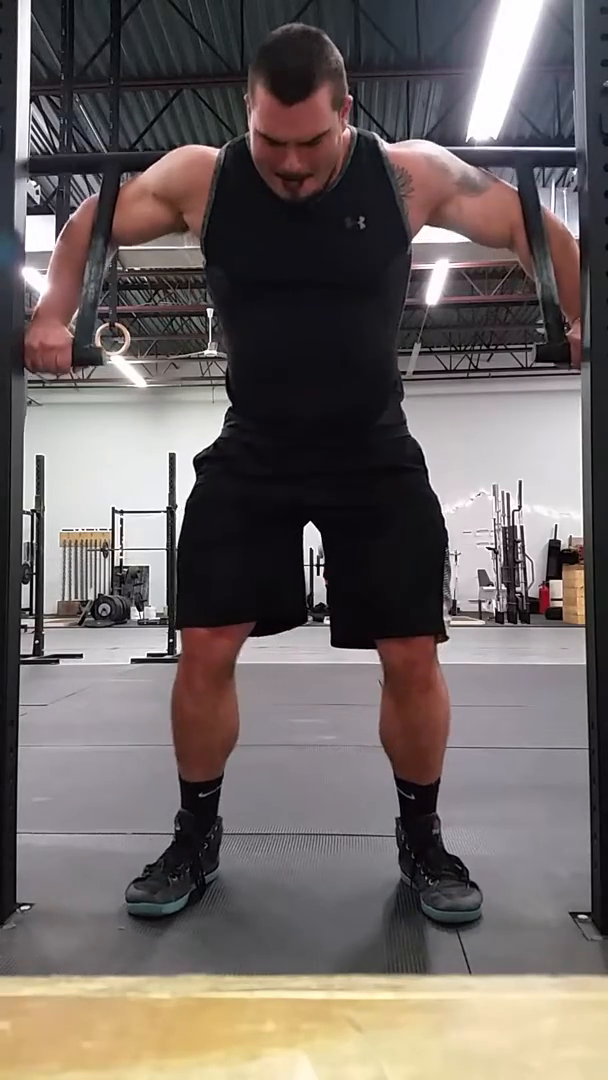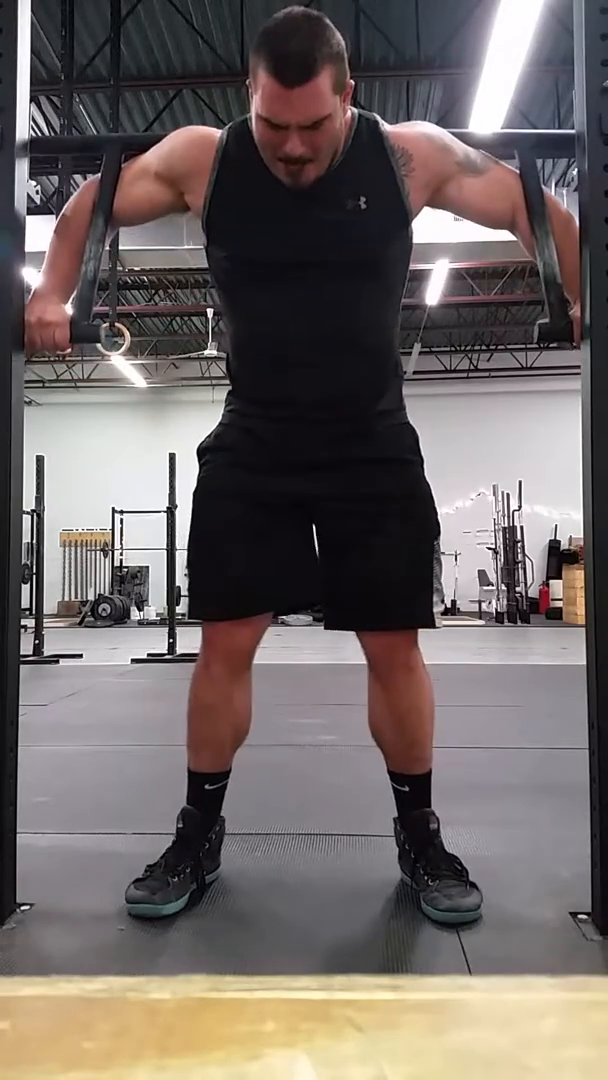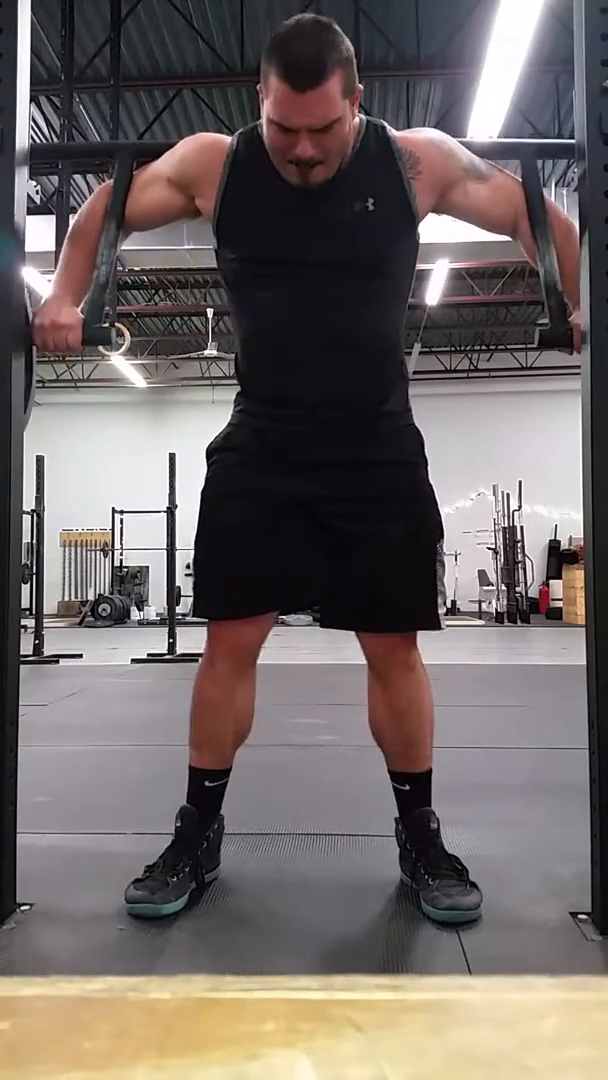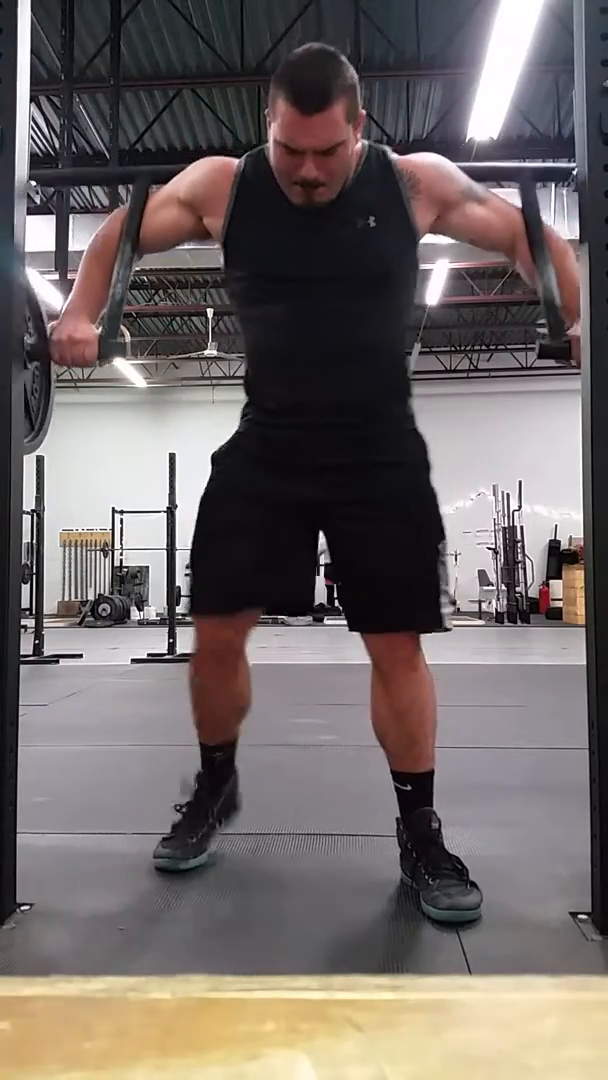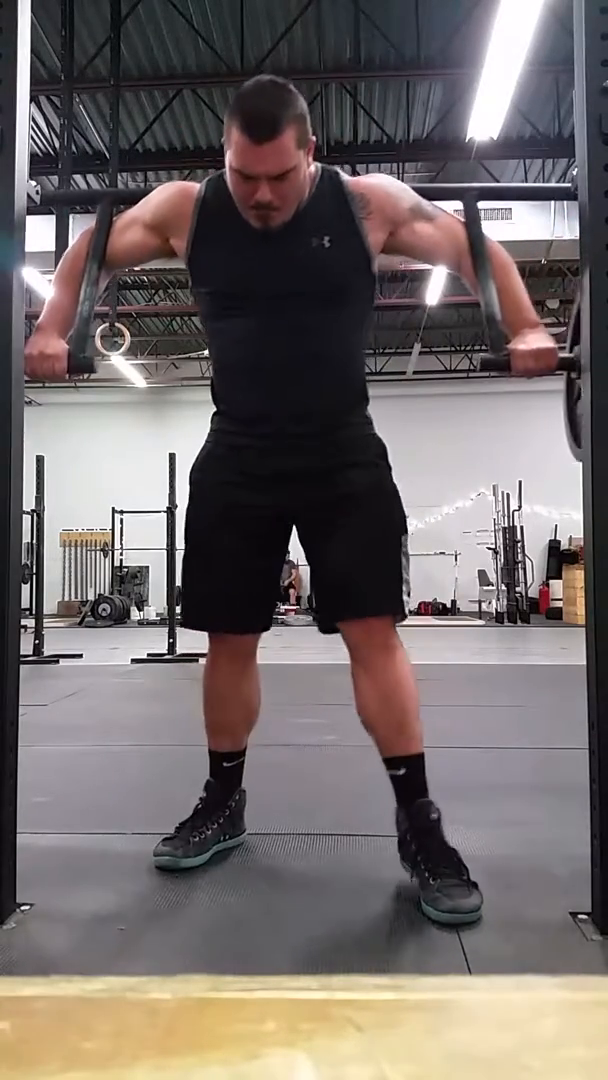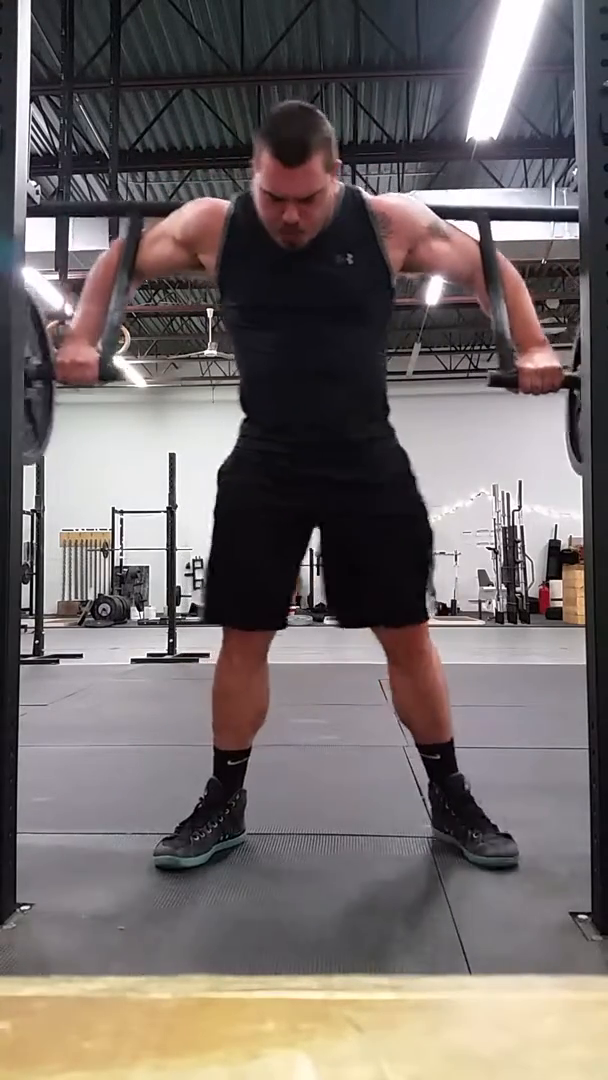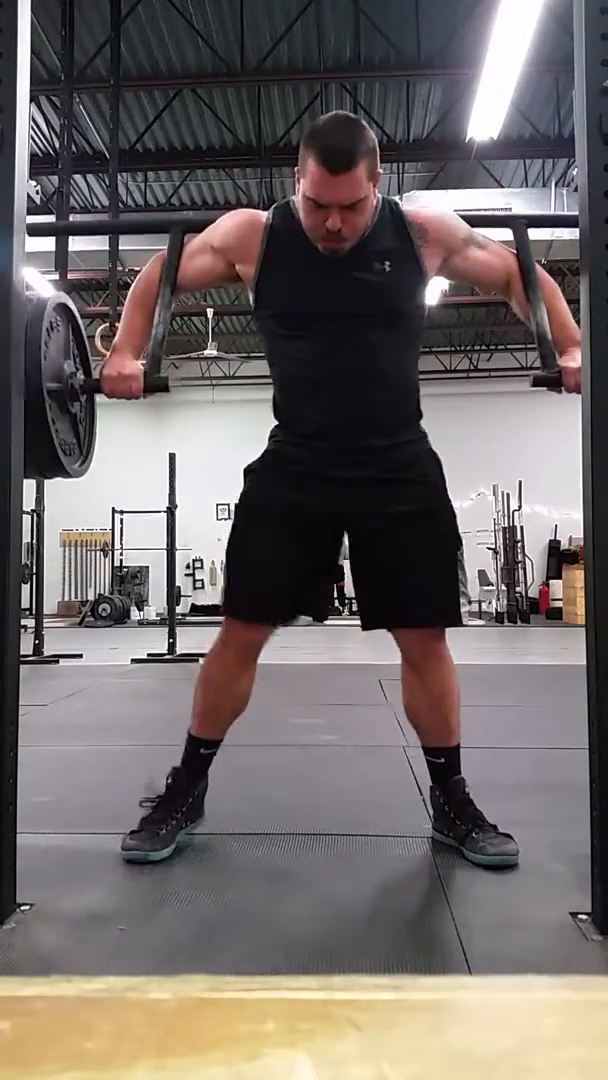
dt=0.4s
person 1, frame 1
left shoulder: (410, 175)
right shoulder: (200, 178)
left elbow: (536, 230)
right elbow: (89, 225)
left wrist: (578, 322)
right wrist: (53, 318)
left hip: (376, 461)
right hip: (249, 457)
left knee: (412, 658)
right knee: (205, 652)
left ankle: (421, 837)
right ankle: (196, 837)
person 1, frame 2
left shoulder: (411, 155)
right shoulder: (200, 159)
left elbow: (532, 210)
right elbow: (90, 204)
left wrist: (578, 303)
right wrist: (52, 296)
left hip: (374, 448)
right hip: (251, 446)
left knee: (394, 647)
right knee: (226, 644)
left ankle: (419, 836)
right ankle: (199, 835)
person 1, frame 3
left shoulder: (417, 161)
right shoulder: (212, 164)
left elbow: (535, 216)
right elbow: (104, 209)
left wrist: (578, 305)
right wrist: (65, 299)
left hip: (378, 451)
right hip: (259, 448)
left knee: (394, 646)
right knee: (231, 640)
left ankle: (419, 836)
right ankle: (198, 834)
person 1, frame 4
left shoulder: (417, 182)
right shoulder: (220, 186)
left elbow: (526, 233)
right elbow: (120, 231)
left wrist: (577, 318)
right wrist: (81, 316)
left hip: (381, 455)
right hip: (262, 452)
left knee: (397, 646)
right knee: (216, 634)
left ankle: (419, 834)
right ankle: (214, 788)
person 1, frame 5
left shoulder: (369, 202)
right shoulder: (185, 208)
left elbow: (474, 248)
right elbow: (90, 251)
left wrist: (526, 329)
right wrist: (53, 331)
left hip: (345, 456)
right hip: (236, 458)
left knee: (373, 632)
right knee: (229, 640)
left ankle: (418, 823)
right ankle: (223, 801)
person 1, frame 6
left shoulder: (390, 222)
right shoulder: (213, 225)
left elbow: (487, 266)
right elbow: (120, 262)
left wrist: (532, 348)
right wrist: (84, 339)
left hip: (368, 463)
right hip: (264, 465)
left knee: (406, 634)
right knee: (244, 637)
left ankle: (450, 798)
right ankle: (224, 800)
person 1, frame 7
left shoulder: (425, 232)
right shoulder: (251, 235)
left elbow: (518, 274)
right elbow: (159, 276)
left wrist: (570, 348)
right wrist: (127, 353)
left hip: (399, 469)
right hip: (291, 467)
left knee: (425, 639)
right knee: (241, 631)
left ankle: (451, 801)
right ankle: (184, 790)
